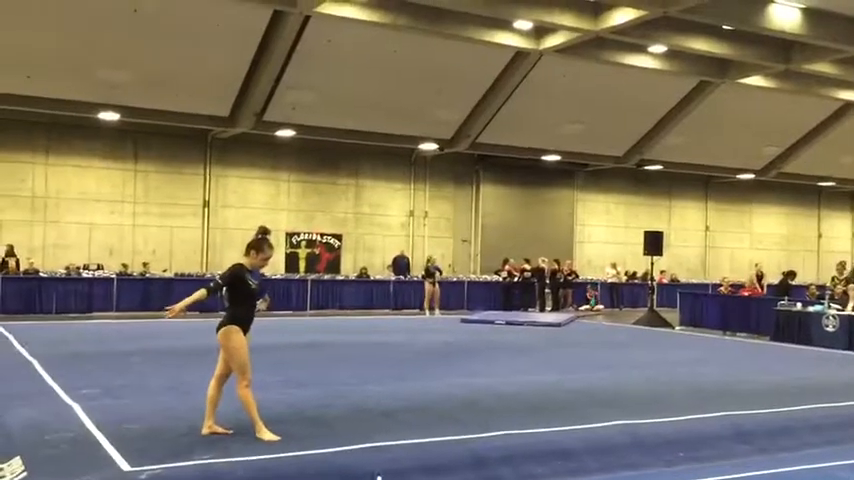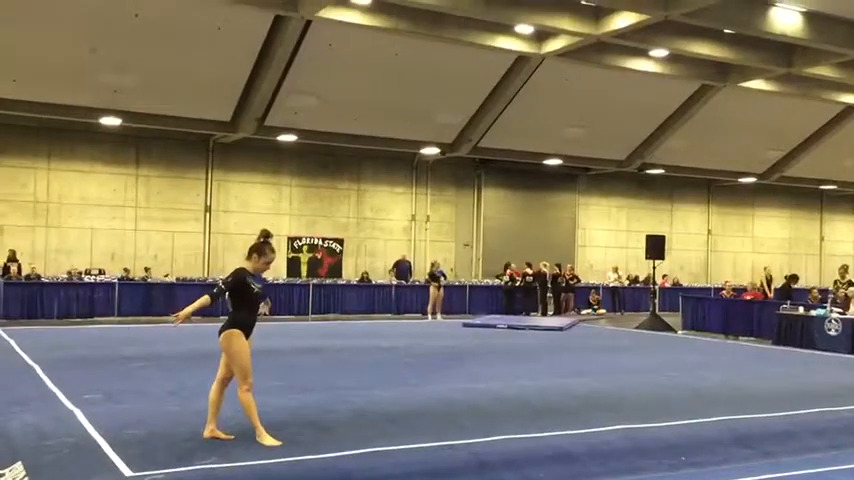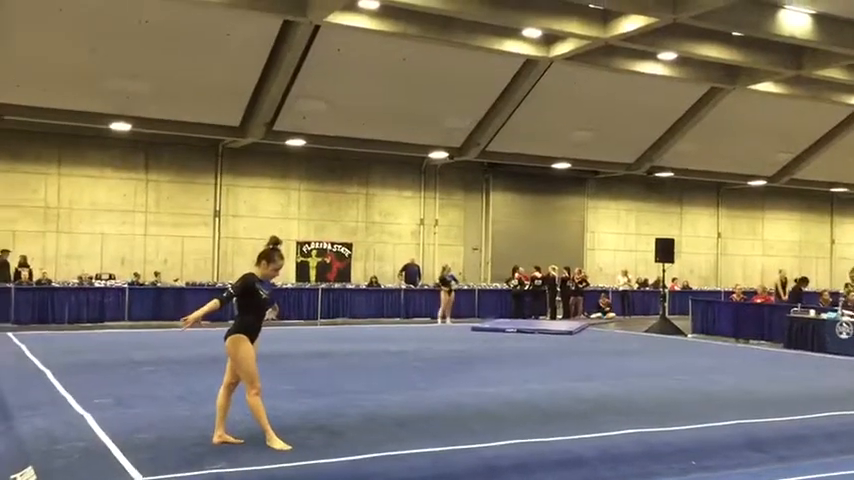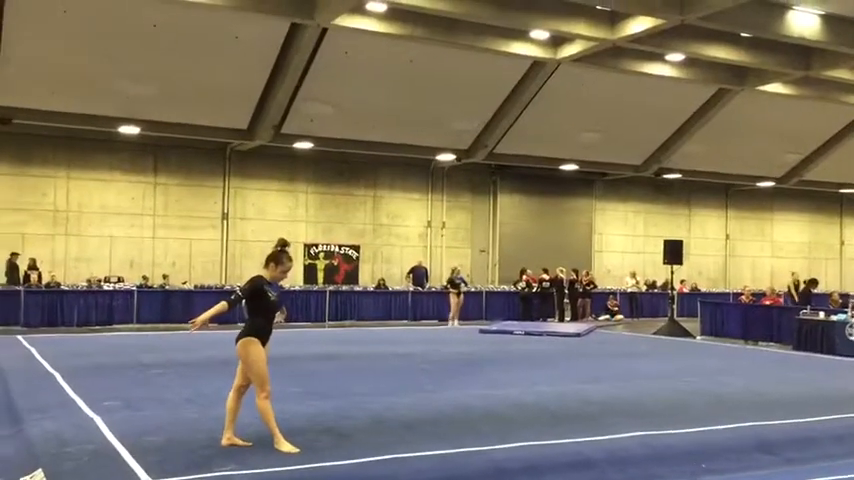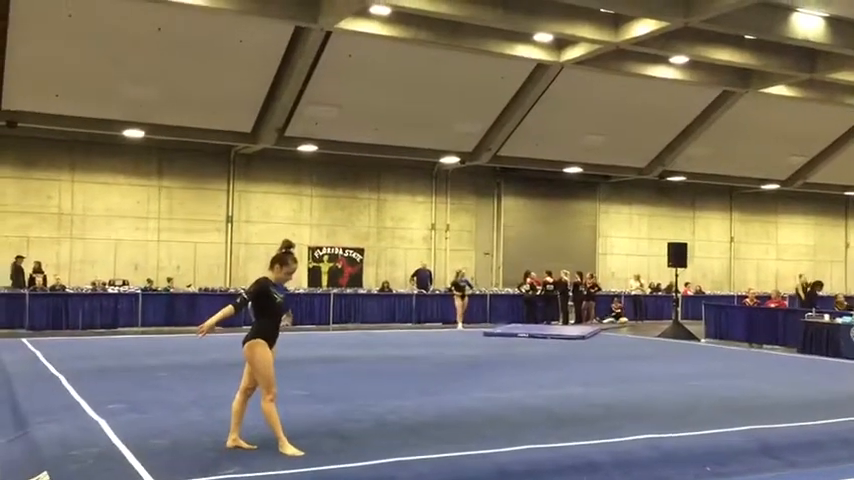
dt=0.2s
person 1, frame 1
left shoulder: (254, 274)
right shoulder: (237, 271)
right elbow: (212, 289)
left wrist: (262, 301)
right wrist: (184, 303)
left hip: (239, 329)
right hip: (231, 328)
left knee: (221, 376)
right knee: (245, 380)
left ankle: (209, 424)
right ankle: (259, 428)
person 1, frame 2
left shoulder: (255, 278)
right shoulder: (239, 275)
right elbow: (215, 294)
left wrist: (263, 305)
right wrist: (189, 310)
left hip: (241, 333)
right hip: (233, 333)
left knee: (222, 380)
right knee: (246, 384)
left ankle: (210, 428)
right ankle: (260, 432)
person 1, frame 3
left shoulder: (263, 284)
right shoulder: (248, 281)
right elbow: (223, 299)
left wrist: (271, 310)
right wrist: (199, 313)
left hip: (247, 338)
right hip: (238, 337)
left knee: (229, 385)
right knee: (254, 388)
left ankle: (219, 433)
right ankle: (270, 436)
person 1, frame 4
left shoulder: (272, 286)
right shoulder: (256, 283)
right elbow: (232, 301)
left wrist: (278, 313)
right wrist: (206, 315)
left hip: (259, 341)
right hip: (250, 340)
left knee: (239, 388)
right knee: (263, 391)
left ankle: (228, 435)
right ankle: (278, 439)
person 1, frame 5
left shoulder: (278, 288)
right shoulder: (262, 285)
right elbow: (238, 304)
right wrist: (213, 320)
left hip: (266, 343)
right hip: (257, 343)
left knee: (246, 390)
right knee: (269, 394)
left ankle: (233, 438)
right ankle: (283, 443)
